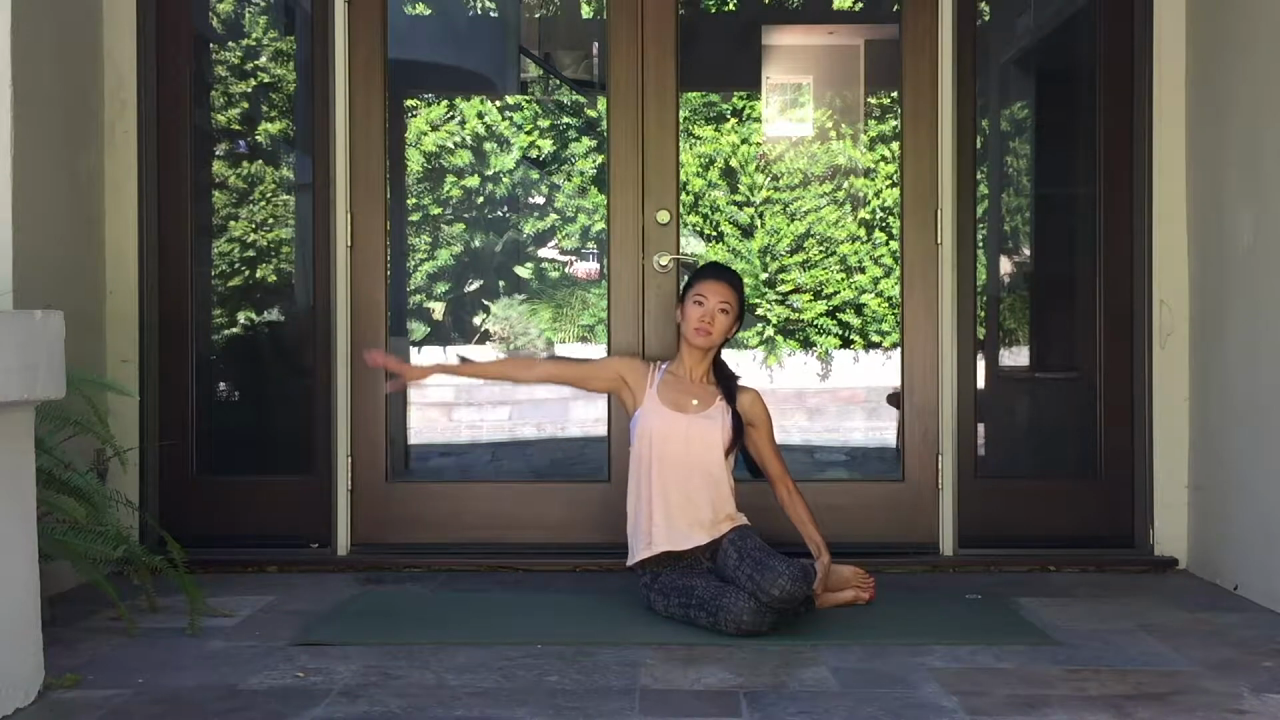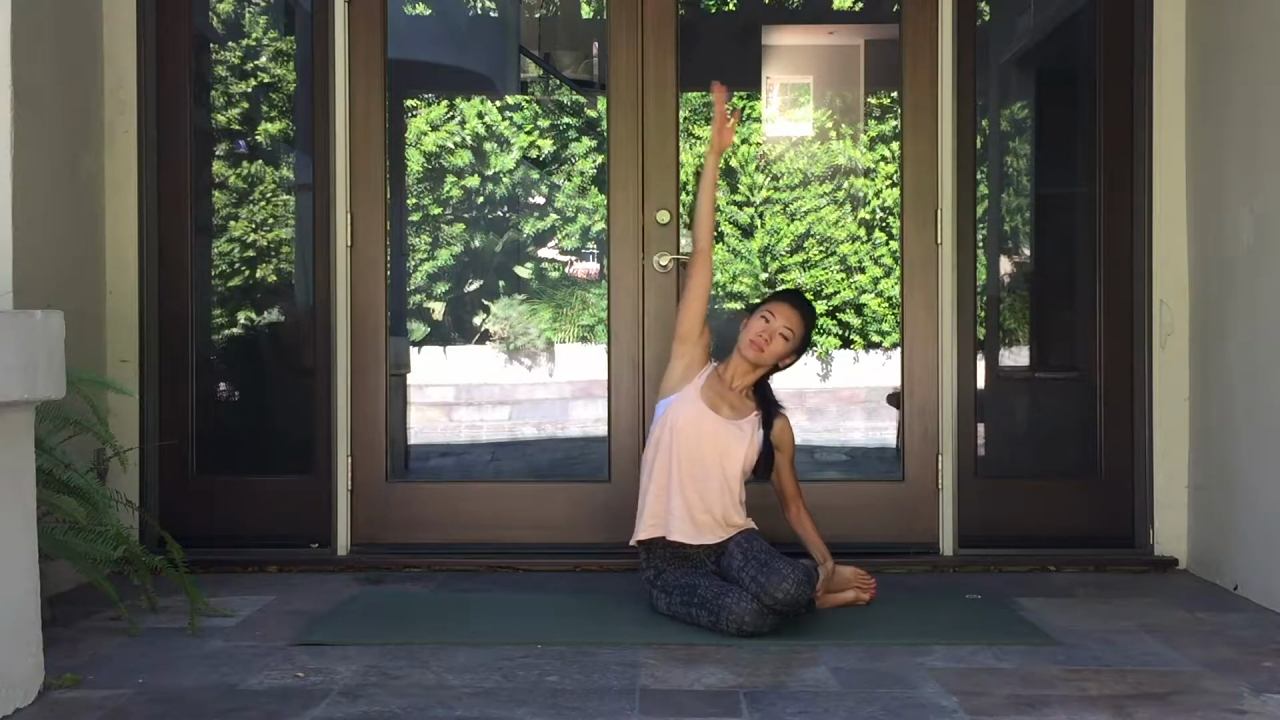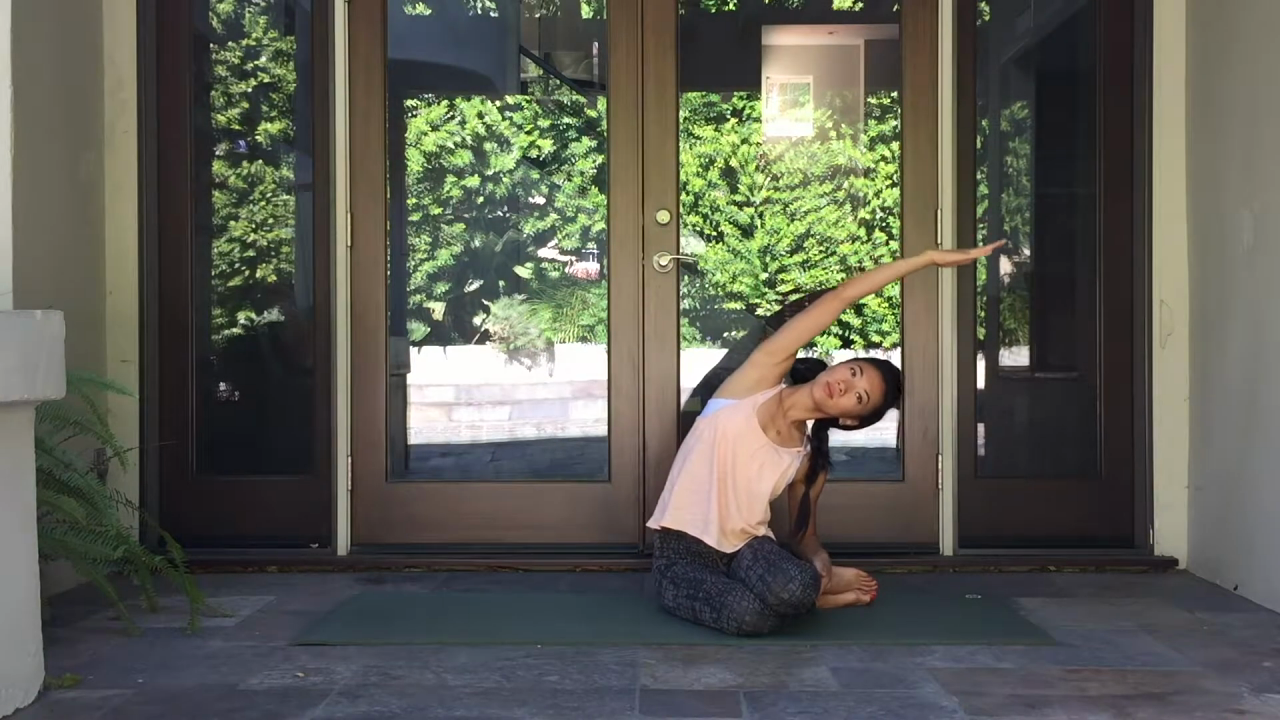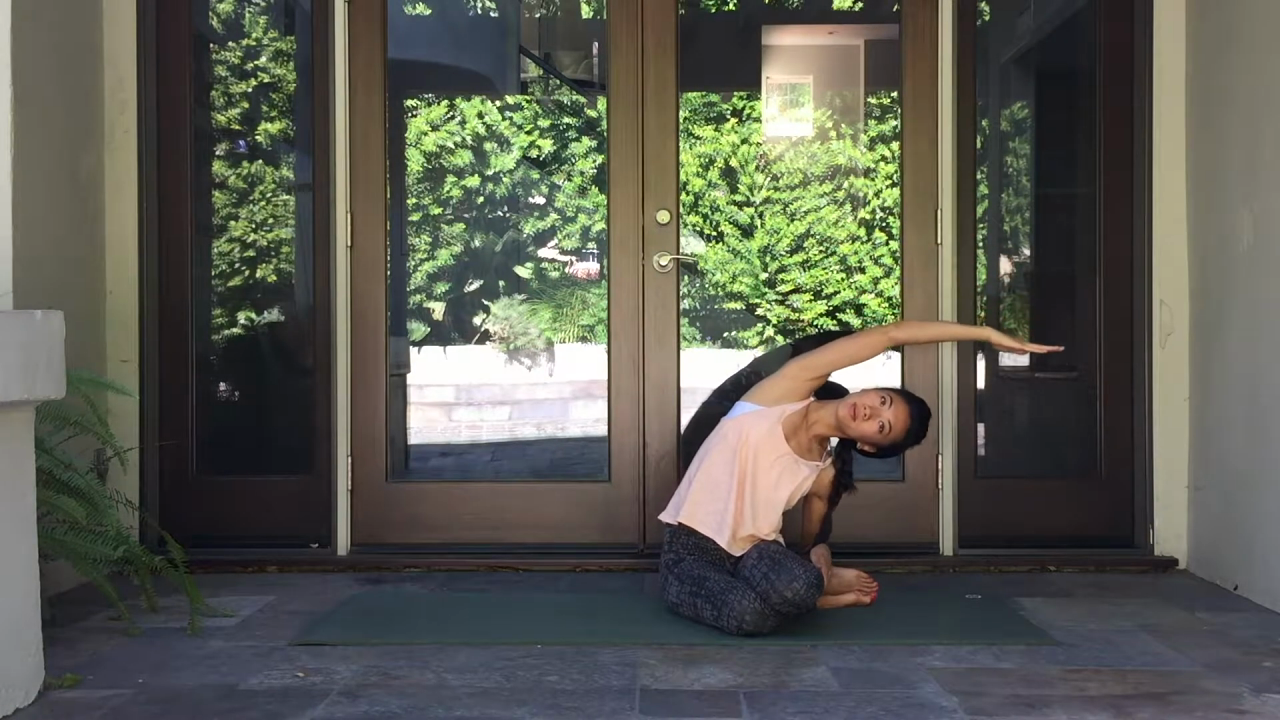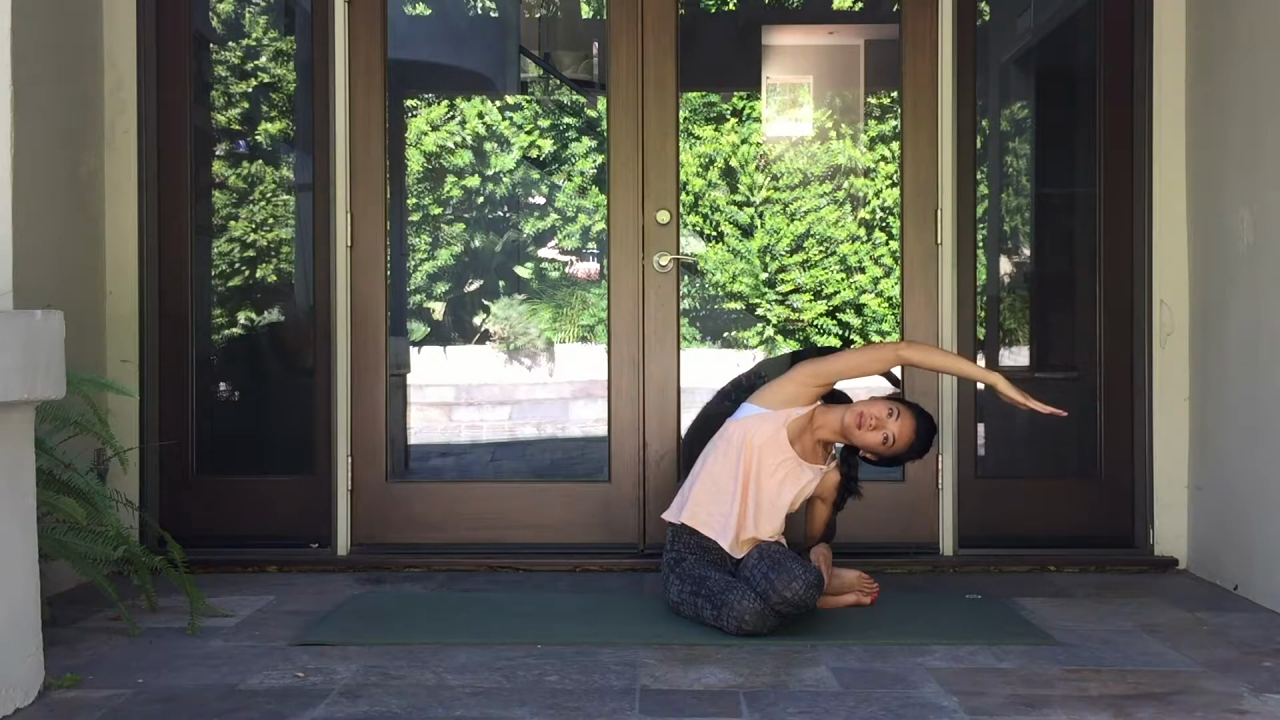
dt=1s
person 1, frame 1
left shoulder: (743, 403)
right shoulder: (636, 378)
left elbow: (781, 482)
right elbow: (537, 369)
left wrist: (822, 552)
right wrist: (436, 367)
left hip: (725, 539)
right hip: (662, 562)
left knee: (782, 585)
right knee: (745, 615)
left ankle: (816, 577)
right ankle: (814, 592)
person 1, frame 2
left shoulder: (774, 426)
right shoulder: (690, 364)
left elbow: (792, 504)
right elbow: (701, 255)
left wrist: (826, 562)
right wrist: (715, 155)
left hip: (731, 540)
right hip: (668, 557)
left knee: (783, 588)
right knee: (745, 616)
left ankle: (818, 583)
right ankle: (812, 590)
person 1, frame 3
left shoulder: (808, 462)
right shoulder: (761, 377)
left elbow: (804, 535)
right elbow: (839, 298)
left wrist: (821, 563)
right wrist: (931, 257)
left hip: (745, 546)
right hip: (681, 549)
left knee: (794, 588)
right knee: (748, 615)
left ankle: (814, 586)
right ankle: (818, 592)
person 1, frame 4
right shoulder: (791, 387)
left elbow: (812, 537)
right elbow: (888, 335)
left wrist: (818, 553)
right wrist: (987, 334)
left hip: (752, 551)
right hip: (690, 548)
left knee: (797, 586)
right knee: (749, 616)
right ankle: (820, 589)
person 1, frame 5
right shoulder: (800, 387)
left elbow: (815, 537)
right elbow: (900, 353)
left wrist: (819, 551)
right wrist: (994, 379)
left hip: (754, 551)
right hip: (693, 546)
left knee: (798, 585)
right knee: (748, 615)
right ankle: (822, 589)
